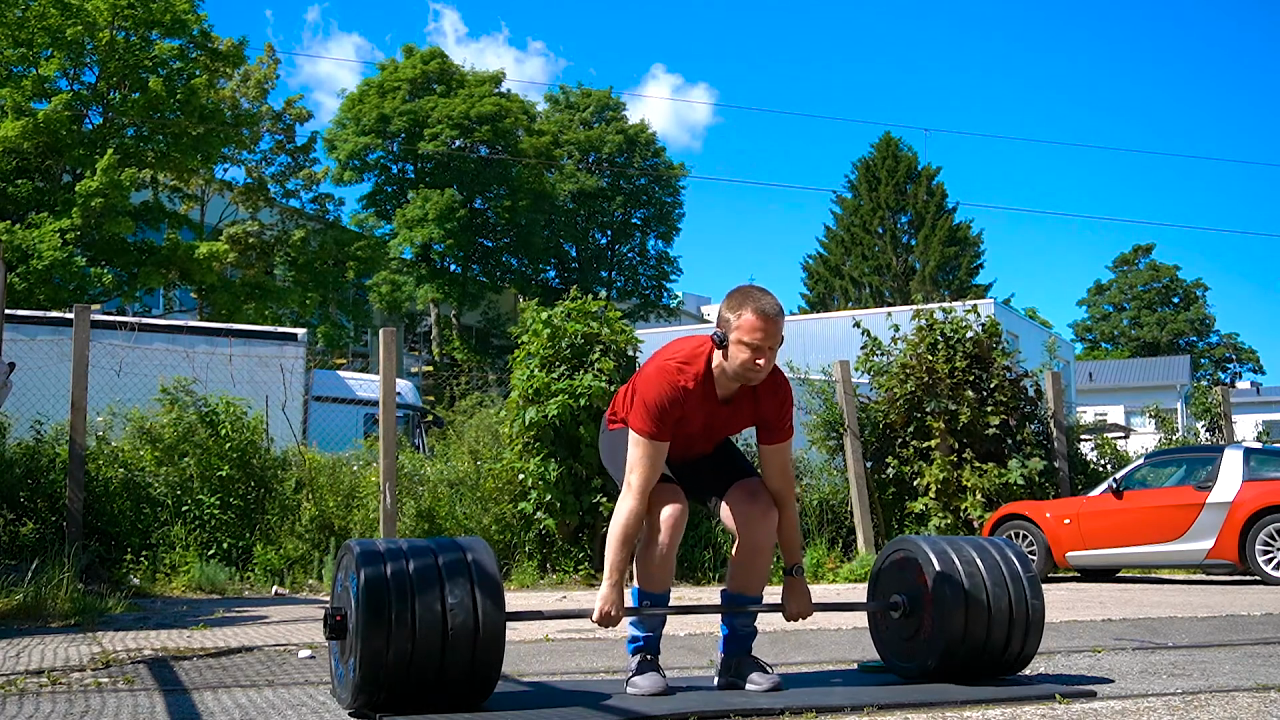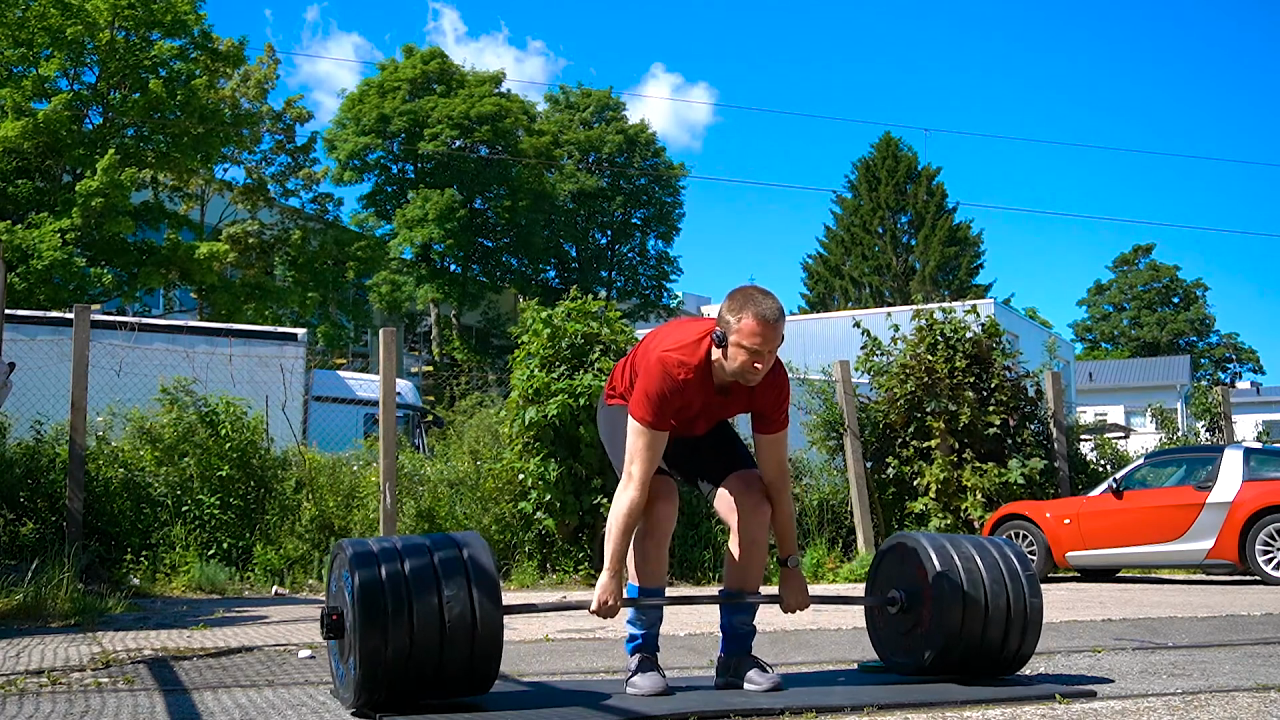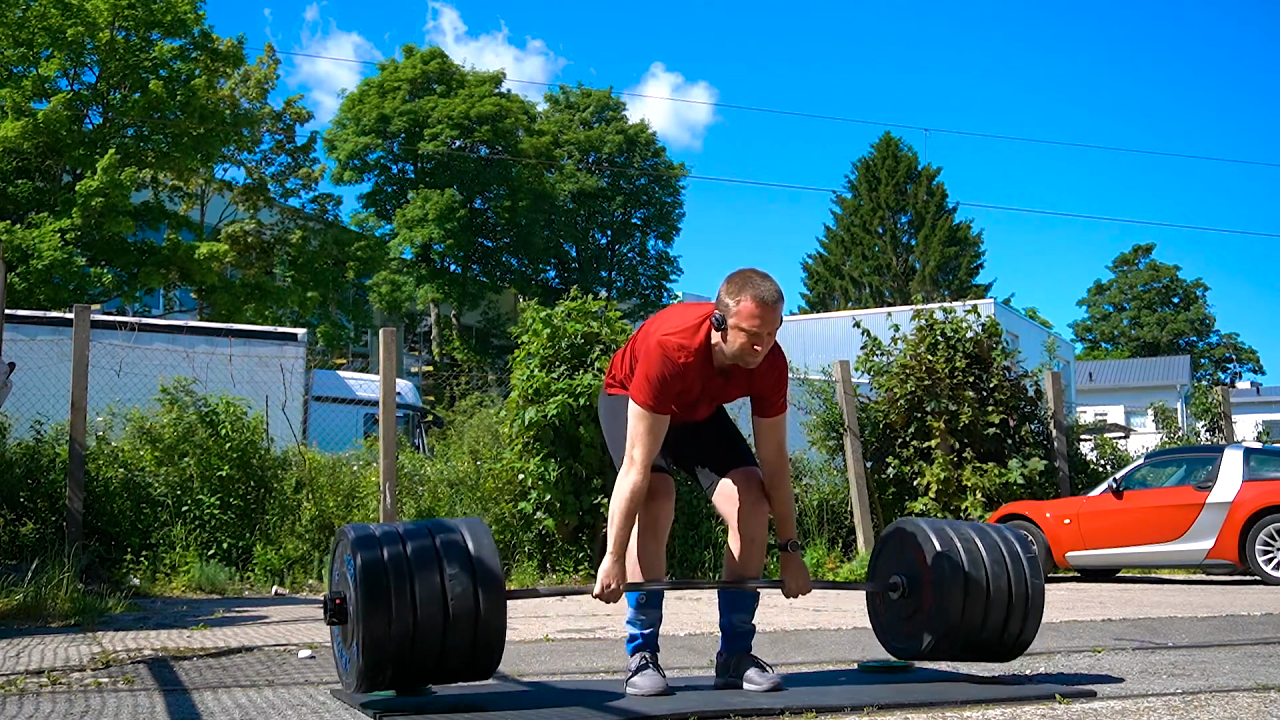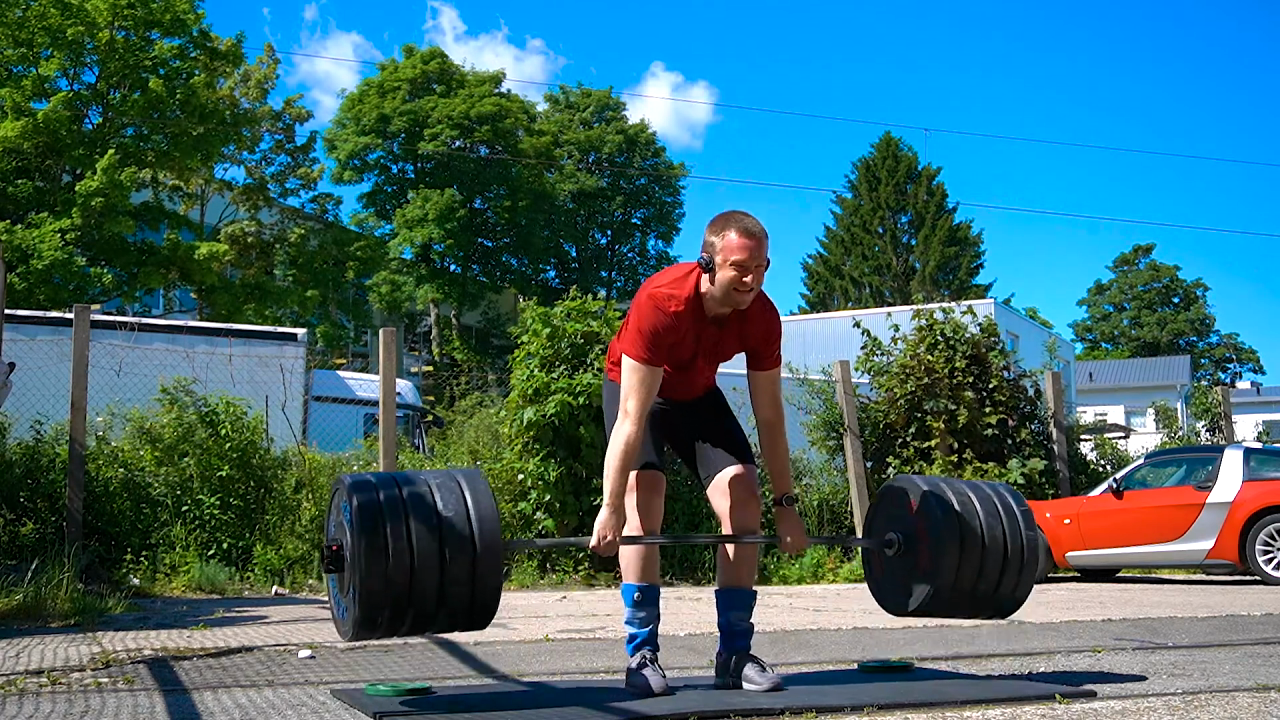
dt=0.4s
person 1, frame 1
left shoulder: (774, 390)
right shoulder: (669, 378)
left elbow: (781, 489)
right elbow: (636, 491)
left wrist: (794, 575)
right wrist: (611, 584)
left hip: (704, 444)
right hip: (630, 434)
left knee: (760, 516)
right knee: (669, 512)
left ankle: (735, 655)
right ankle: (643, 655)
person 1, frame 2
left shoulder: (771, 380)
right shoulder: (668, 366)
left elbow: (776, 478)
right elbow: (636, 481)
left wrist: (791, 566)
right wrist: (610, 573)
left hip: (702, 422)
right hip: (629, 409)
left knee: (754, 510)
right knee: (659, 505)
left ankle: (735, 654)
right ankle: (642, 655)
person 1, frame 3
left shoulder: (770, 364)
right shoulder: (668, 350)
left elbow: (775, 462)
right elbow: (637, 466)
left wrist: (790, 550)
right wrist: (613, 557)
left hip: (700, 411)
right hip: (629, 398)
left knee: (751, 507)
right knee: (657, 502)
left ankle: (735, 653)
right ankle: (642, 655)
person 1, frame 4
left shoulder: (762, 316)
right shoulder: (661, 303)
left elbow: (770, 417)
right elbow: (633, 418)
left wrist: (787, 505)
right wrist: (610, 508)
left hip: (698, 394)
right hip: (634, 385)
left knee: (744, 501)
right knee: (645, 498)
left ankle: (735, 653)
right ankle: (641, 654)
